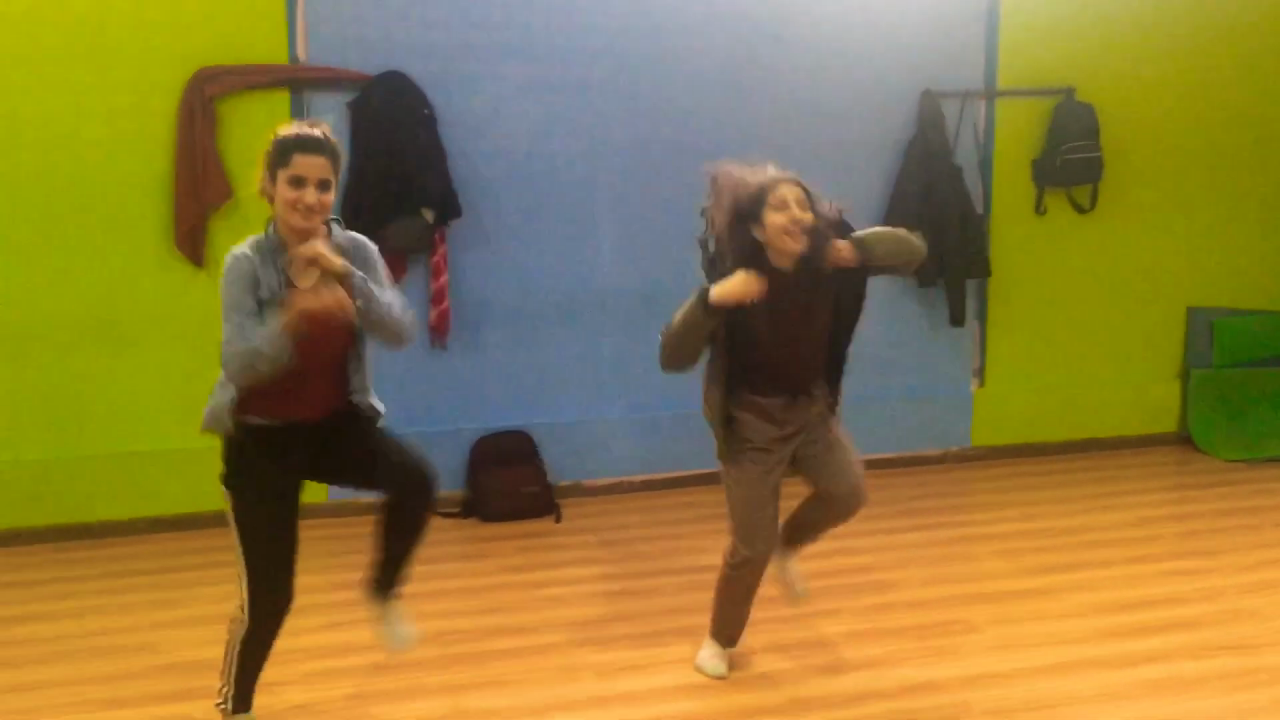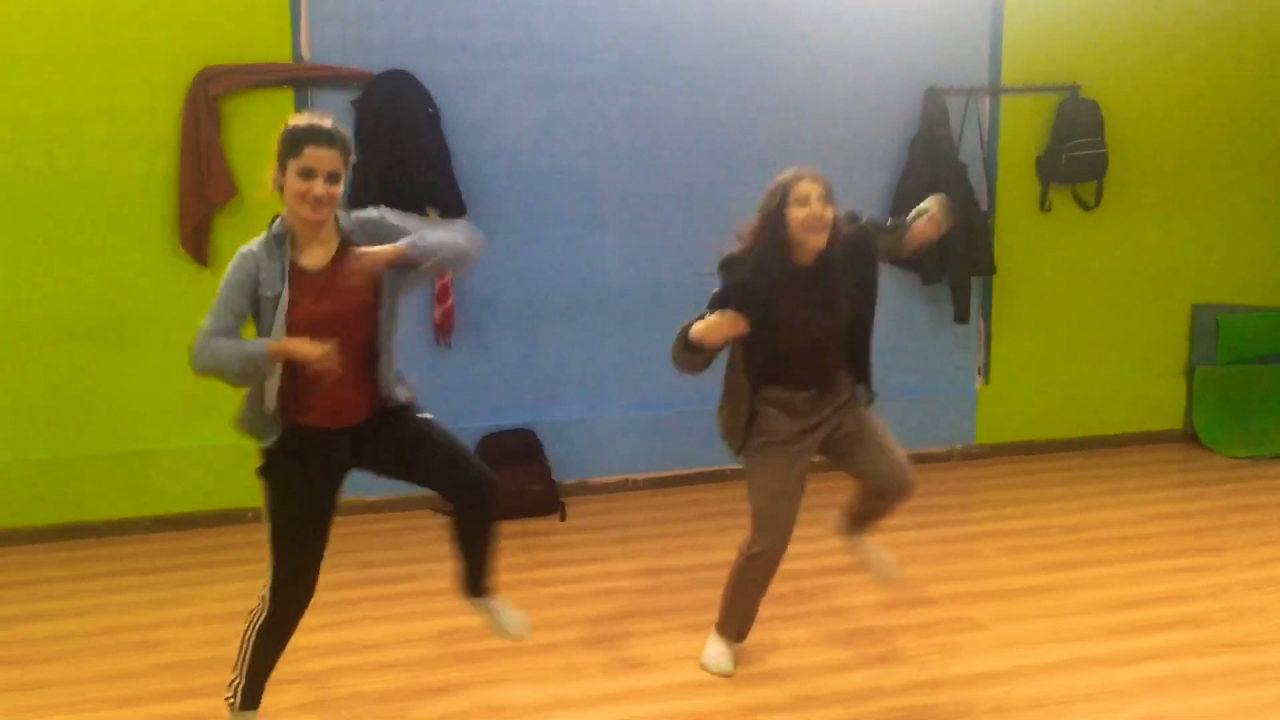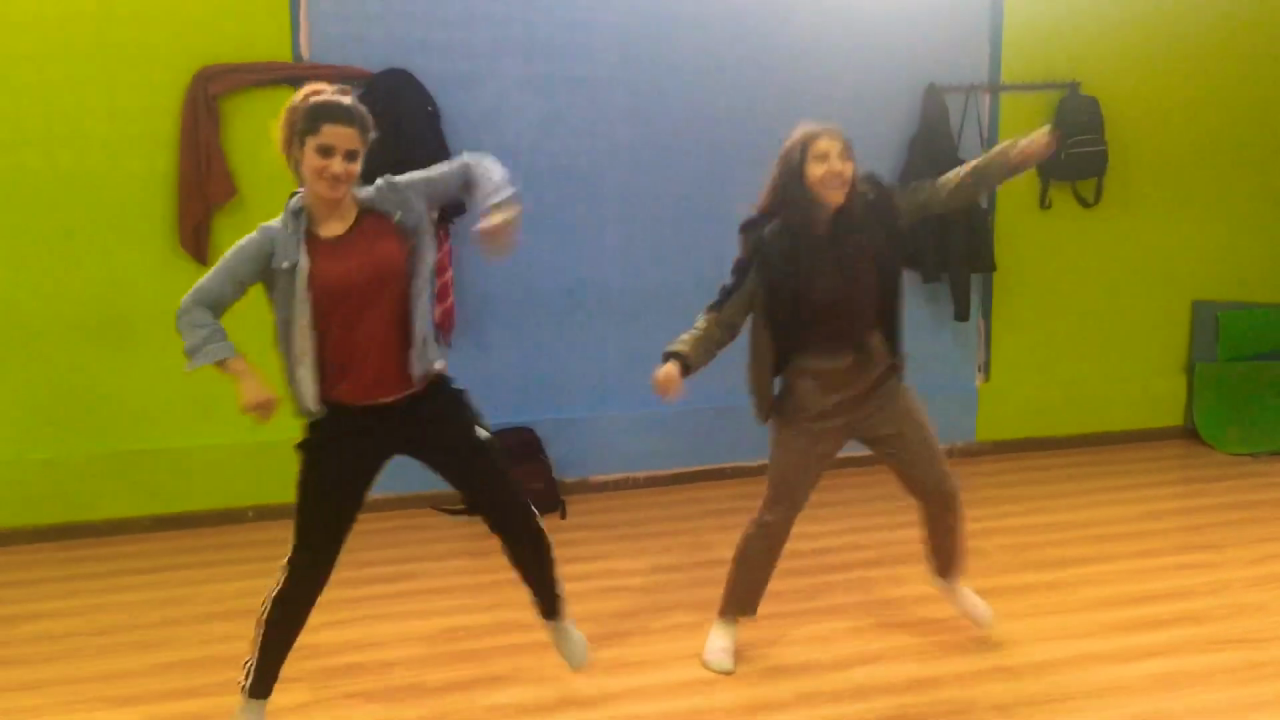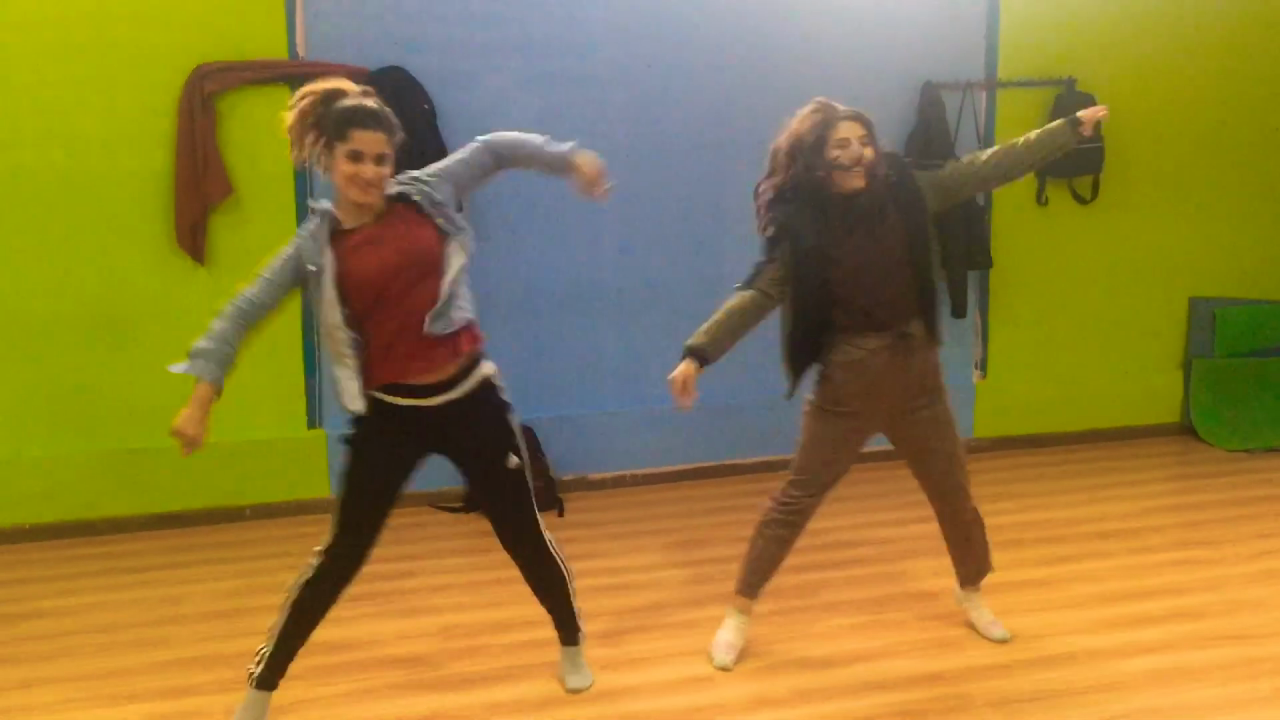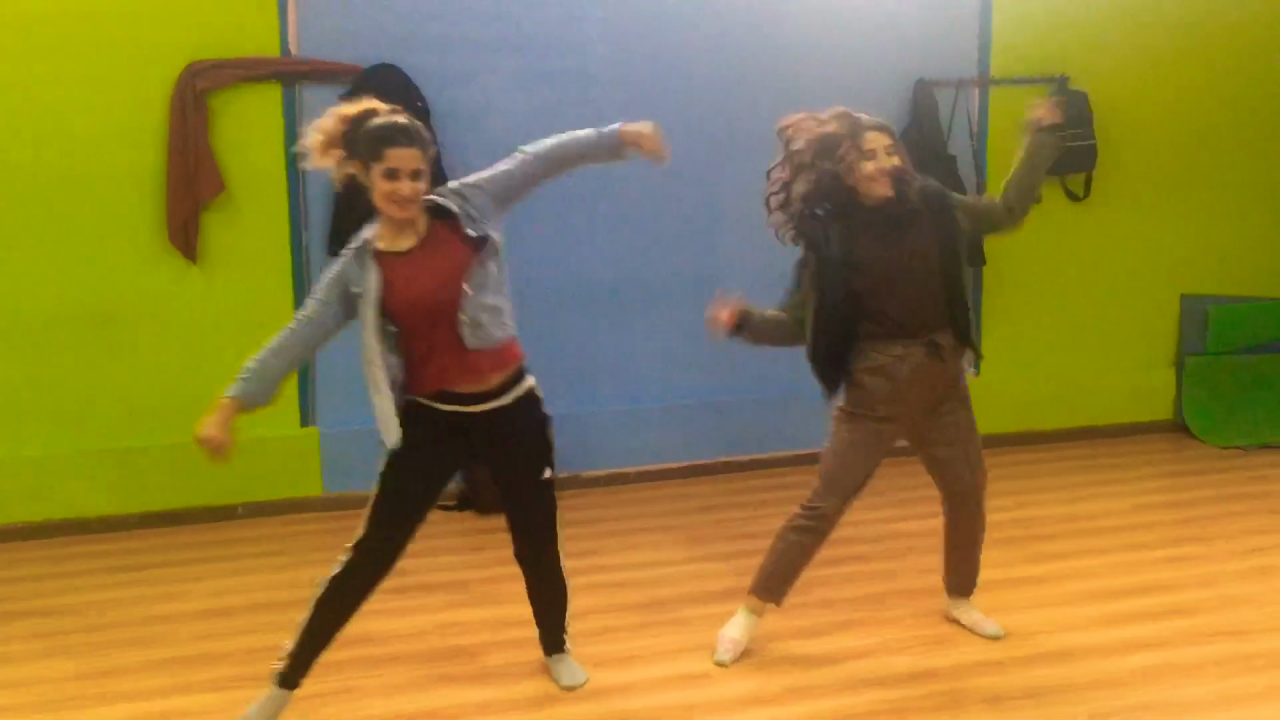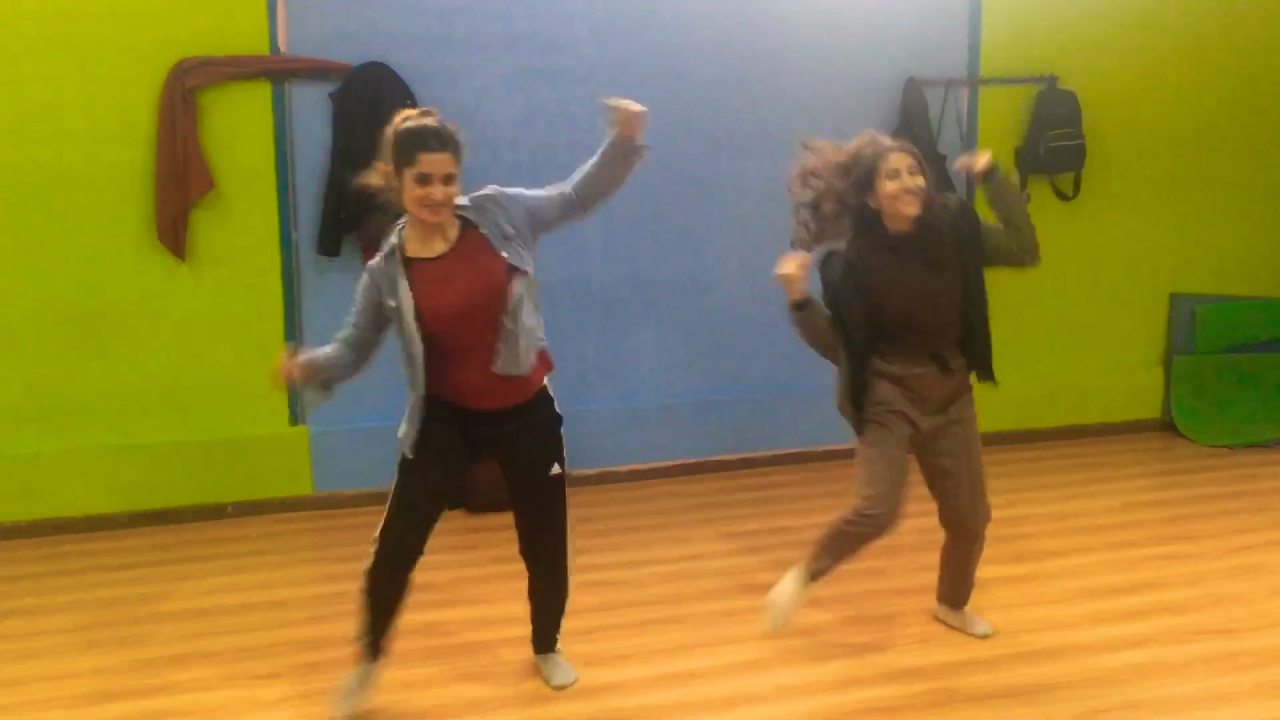
dt=0.1s
person 1, frame 1
left shoulder: (357, 252)
right shoulder: (246, 262)
left elbow: (400, 329)
right elbow: (243, 363)
left wrist: (340, 272)
right wrist: (300, 311)
left hip: (339, 422)
right hip: (260, 437)
left knee: (416, 482)
right knee: (268, 595)
left ankle: (384, 590)
person 1, frame 2
left shoulder: (373, 230)
right shoulder: (258, 263)
left elbow: (460, 245)
right elbow: (212, 351)
left wrist: (397, 254)
right wrist: (289, 348)
left hip: (379, 418)
right hip: (302, 437)
left knee: (476, 487)
right knee: (292, 588)
left ankle: (477, 589)
person 1, frame 3
left shoulder: (395, 204)
right shoulder: (275, 241)
left elbow: (475, 167)
right elbow: (195, 311)
left wrist: (498, 209)
right wrist: (241, 373)
left hip: (424, 397)
right hip: (343, 420)
left knee: (511, 509)
right knee: (308, 568)
left ankle: (555, 616)
person 1, frame 4
left shoulder: (426, 195)
right shoulder: (314, 247)
left elbow: (494, 148)
right elbow: (241, 316)
left wrist: (570, 157)
right wrist: (198, 397)
left hip: (470, 397)
right hip: (390, 414)
left knee: (523, 535)
right knee: (341, 560)
left ankle: (570, 641)
person 1, frame 5
left shoulder: (464, 207)
right shoulder: (357, 267)
left elbow: (539, 159)
right elbow: (298, 340)
left wrist: (617, 138)
right wrist: (229, 407)
left hip: (512, 408)
right hip: (431, 420)
left knee: (537, 549)
right knee: (369, 558)
left ankle: (555, 647)
person 1, frame 6
left shoulder: (497, 214)
right shoulder: (386, 271)
left elbow: (582, 197)
right elbow: (352, 351)
left wrist: (624, 141)
right wrist: (306, 367)
left hip: (525, 410)
right hip: (447, 418)
left knee: (545, 545)
right knee: (395, 548)
left ankle: (546, 649)
right ankle: (368, 657)
person 2, frame 1
left shoulder: (829, 255)
right shoulder: (732, 278)
left elbow: (911, 249)
right elbow: (673, 358)
left wrist: (859, 249)
right wrist: (711, 298)
left hip: (812, 411)
right hip: (753, 422)
left knee: (847, 491)
right knee: (750, 548)
left ankle: (789, 543)
right ankle: (719, 640)
person 2, frame 2
left shoulder: (850, 247)
right shoulder: (751, 278)
left elbow: (910, 229)
right elbow: (691, 361)
left wrist: (931, 217)
right wrist: (697, 336)
left hip: (840, 400)
right hip: (775, 416)
left knee: (895, 477)
right knee: (768, 540)
left ankle: (856, 528)
right ankle: (727, 634)
person 2, frame 3
left shoulder: (874, 208)
right shoulder: (773, 242)
left elbow: (953, 191)
right elbow: (722, 316)
left wrist: (1018, 153)
right wrist: (679, 359)
left hip: (877, 377)
right hip: (813, 391)
left knee: (939, 488)
right knee: (776, 516)
left ankle: (951, 579)
right ankle: (729, 623)
person 2, frame 4
left shoulder: (901, 195)
right shoulder: (800, 226)
left elbow: (985, 170)
right elbow: (754, 299)
left wrist: (1069, 128)
right wrist: (697, 354)
left hip: (915, 372)
right hip: (849, 382)
left knee: (953, 491)
right knee: (797, 499)
left ankle: (973, 594)
right ankle: (739, 615)
person 2, frame 5
left shoulder: (928, 207)
right shoulder: (828, 238)
left elbow: (1009, 212)
right elbow: (796, 324)
left wrist: (1043, 136)
right wrist: (740, 320)
left hip: (939, 380)
right hip: (873, 388)
left knee: (968, 495)
right knee: (824, 505)
left ankle: (959, 598)
right ankle: (753, 609)
person 2, frame 6
left shoulder: (950, 229)
right shoulder: (850, 260)
left elbow: (1024, 253)
right elbow: (832, 345)
left wrist: (994, 178)
right wrist: (798, 298)
left hip: (948, 395)
right hip: (888, 395)
left knee: (969, 514)
right knee: (876, 512)
left ankle: (953, 603)
right ankle: (803, 576)
